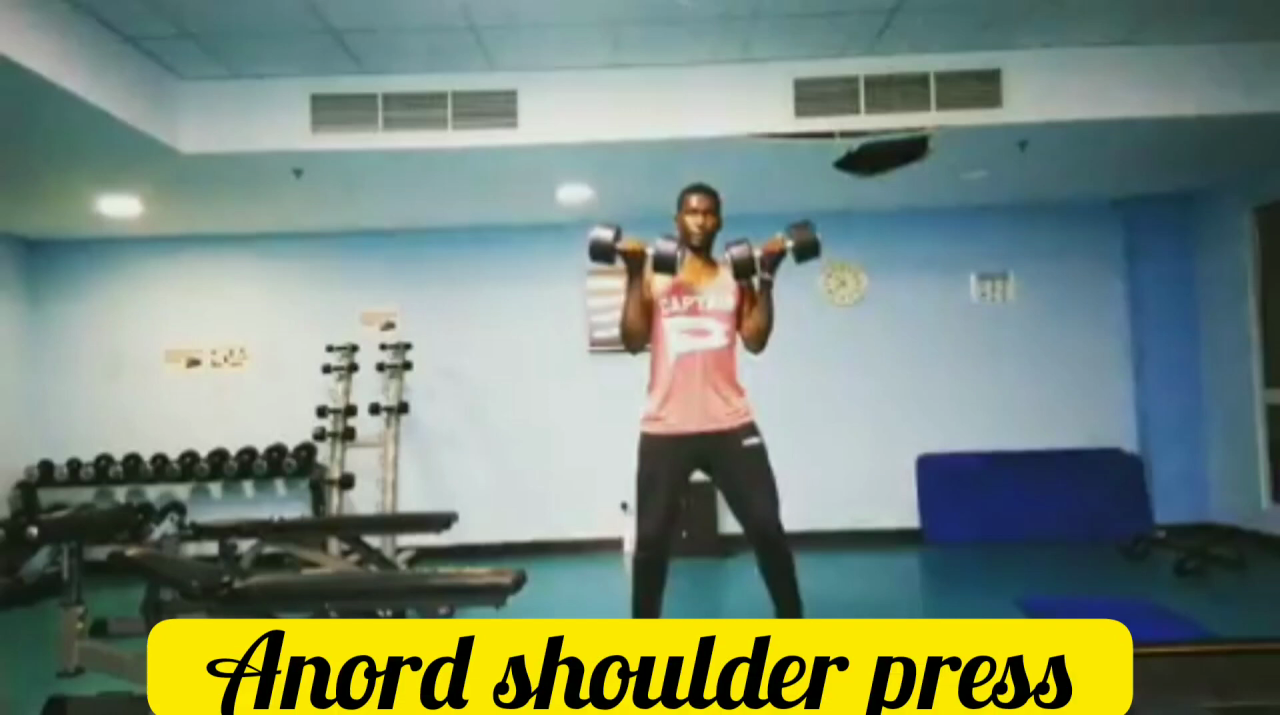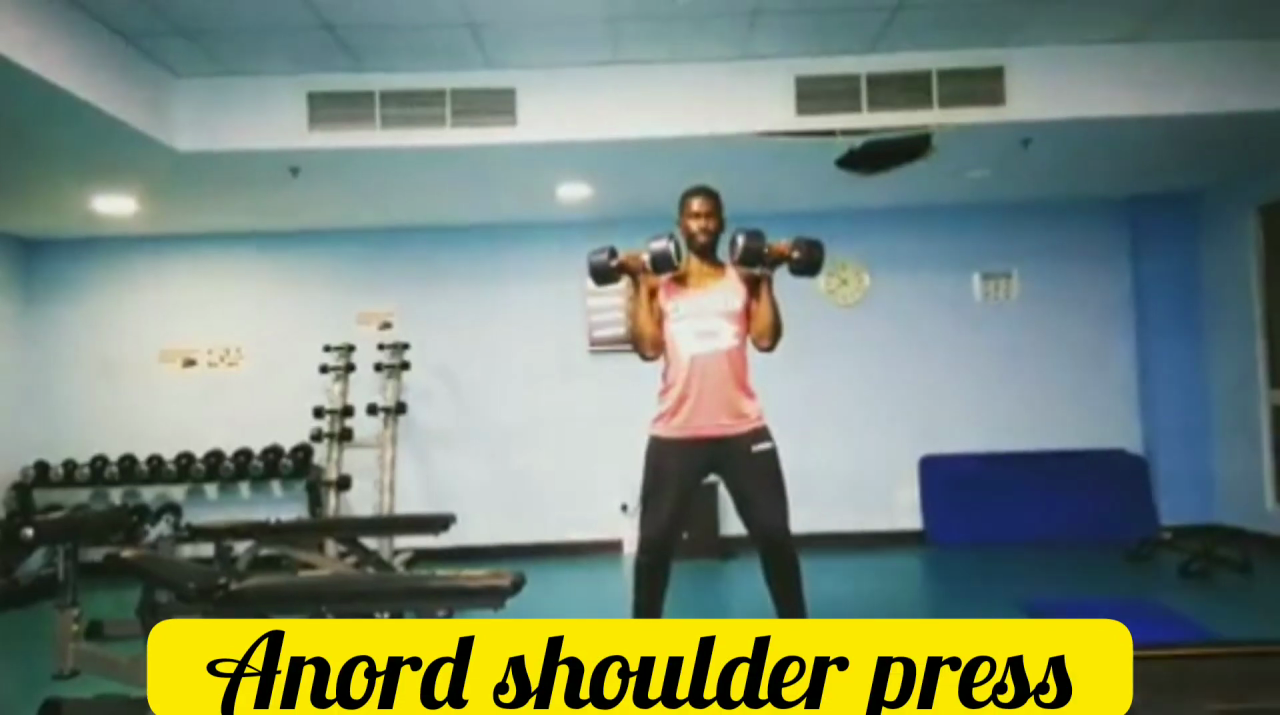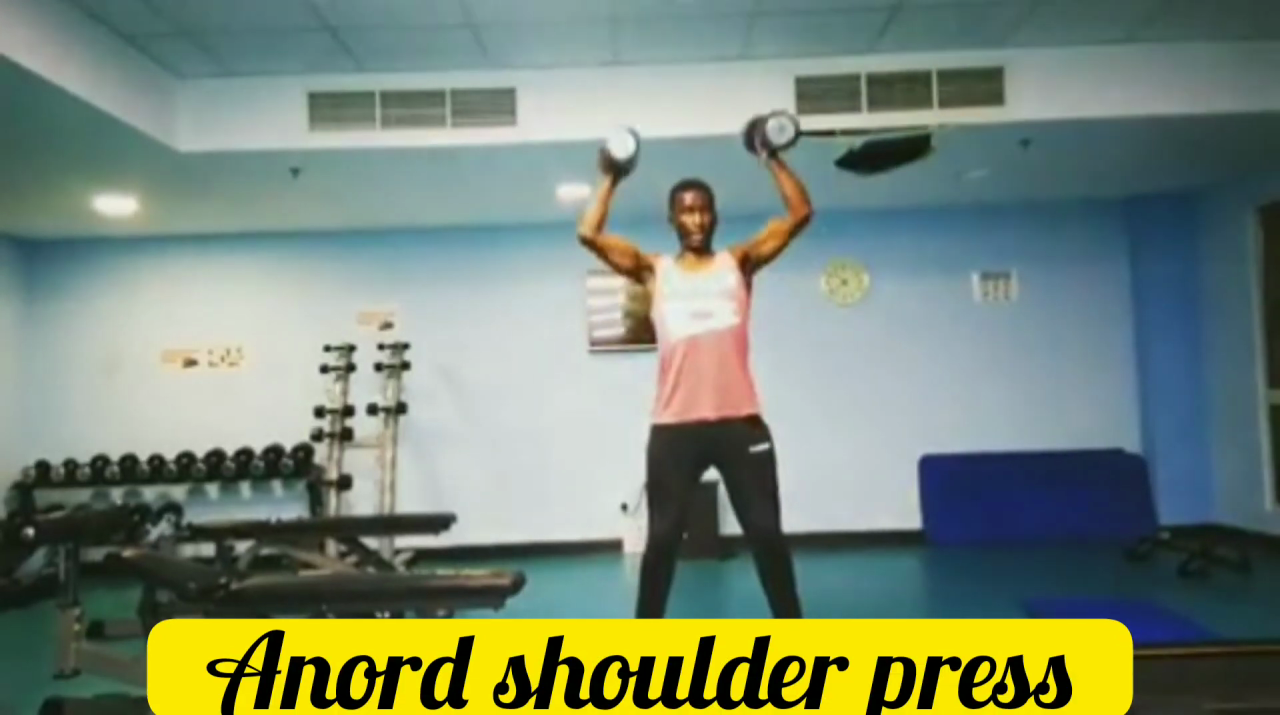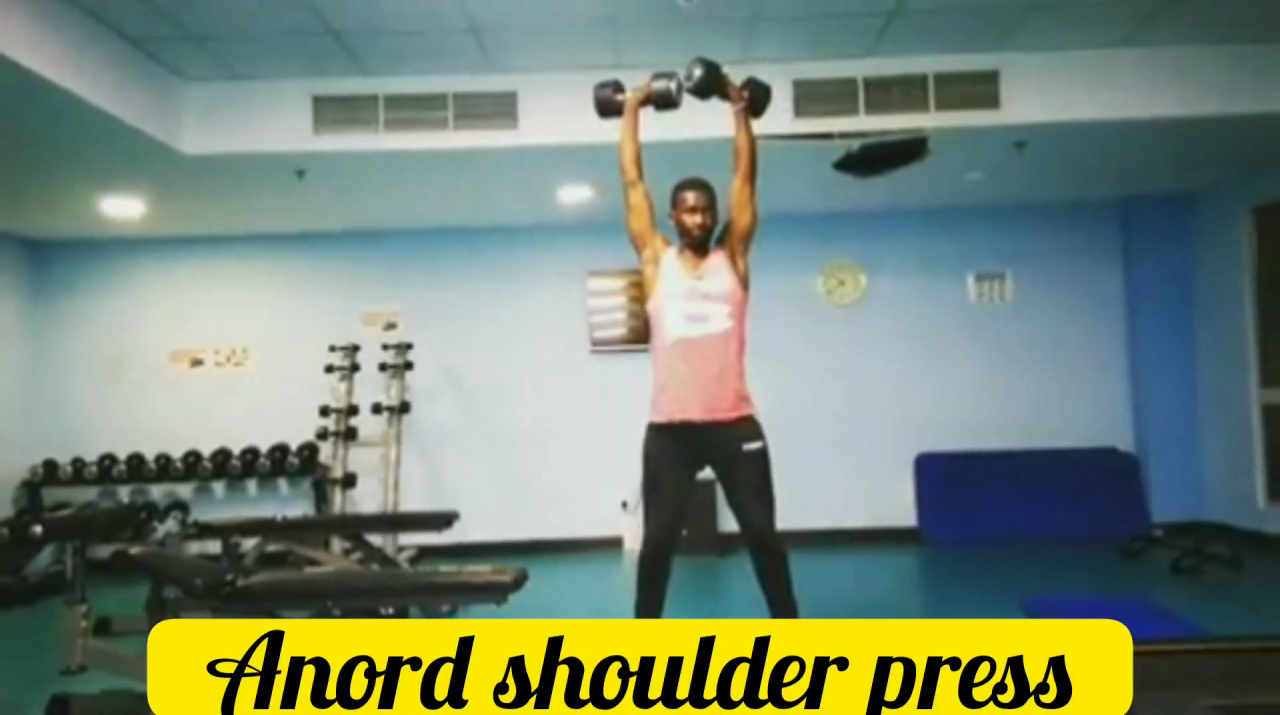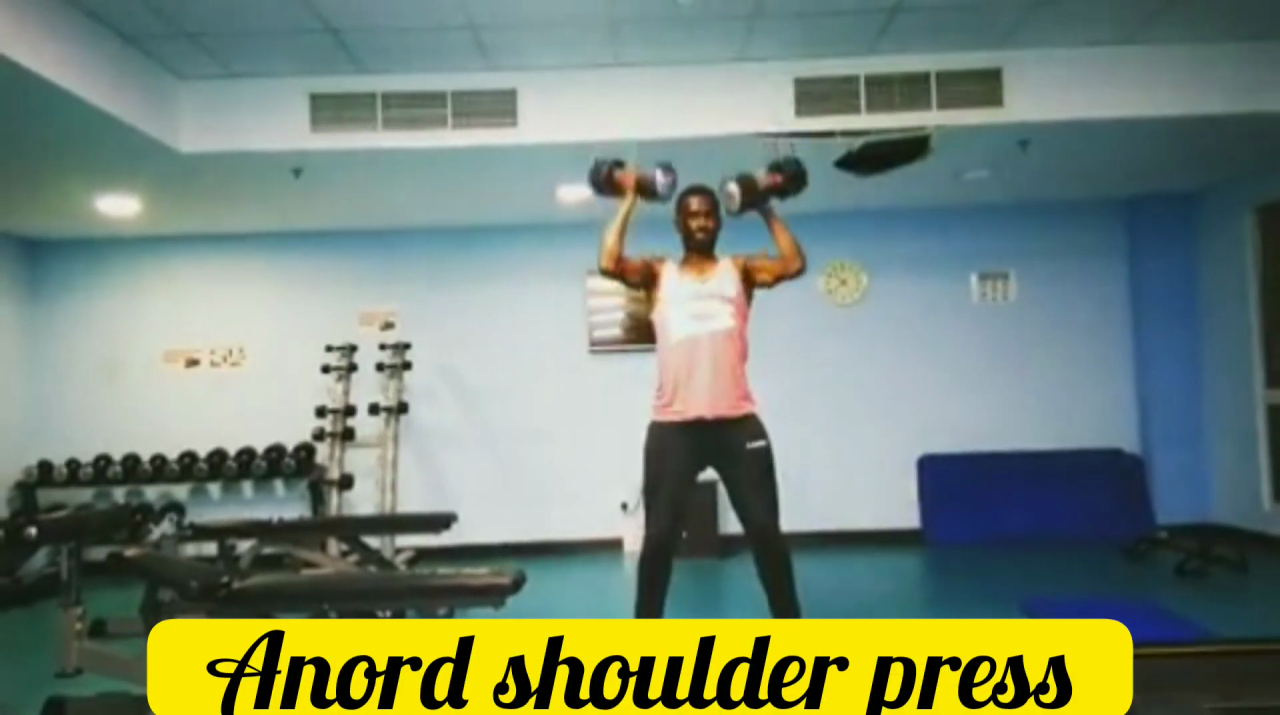
dt=1s
person 1, frame 1
left shoulder: (736, 278)
right shoulder: (654, 277)
left elbow: (756, 340)
right elbow: (633, 341)
left wrist: (766, 276)
right wrist: (634, 275)
left hip: (730, 425)
right hip: (666, 428)
left knee: (766, 526)
right knee: (652, 537)
person 1, frame 2
left shoulder: (744, 279)
right shoulder: (660, 284)
left elbow: (766, 339)
right elbow: (647, 347)
left wrist: (766, 278)
right wrist: (639, 283)
left hip: (741, 429)
right hip: (675, 434)
left knee: (774, 534)
right knee: (655, 541)
person 1, frame 3
left shoulder: (739, 263)
right shoulder: (655, 270)
left elbow: (800, 213)
right elbow: (590, 233)
left wrist: (772, 158)
right wrist: (612, 177)
left hip: (740, 421)
right hip: (674, 425)
left knee: (766, 534)
right knee: (662, 539)
person 1, frame 4
left shoulder: (732, 257)
right shoulder: (656, 260)
left elbow: (746, 176)
right elbow: (632, 182)
left wrist: (739, 107)
right wrist: (631, 111)
left hip: (734, 423)
right hip: (670, 427)
left knee: (762, 533)
right knee: (658, 538)
person 1, frame 5
left shoulder: (739, 269)
right shoulder: (658, 273)
left elbow: (794, 265)
right elbow: (609, 265)
left wrist: (766, 210)
right wrist: (628, 203)
left hip: (737, 421)
right hip: (673, 424)
left knee: (765, 530)
right knee: (659, 535)
